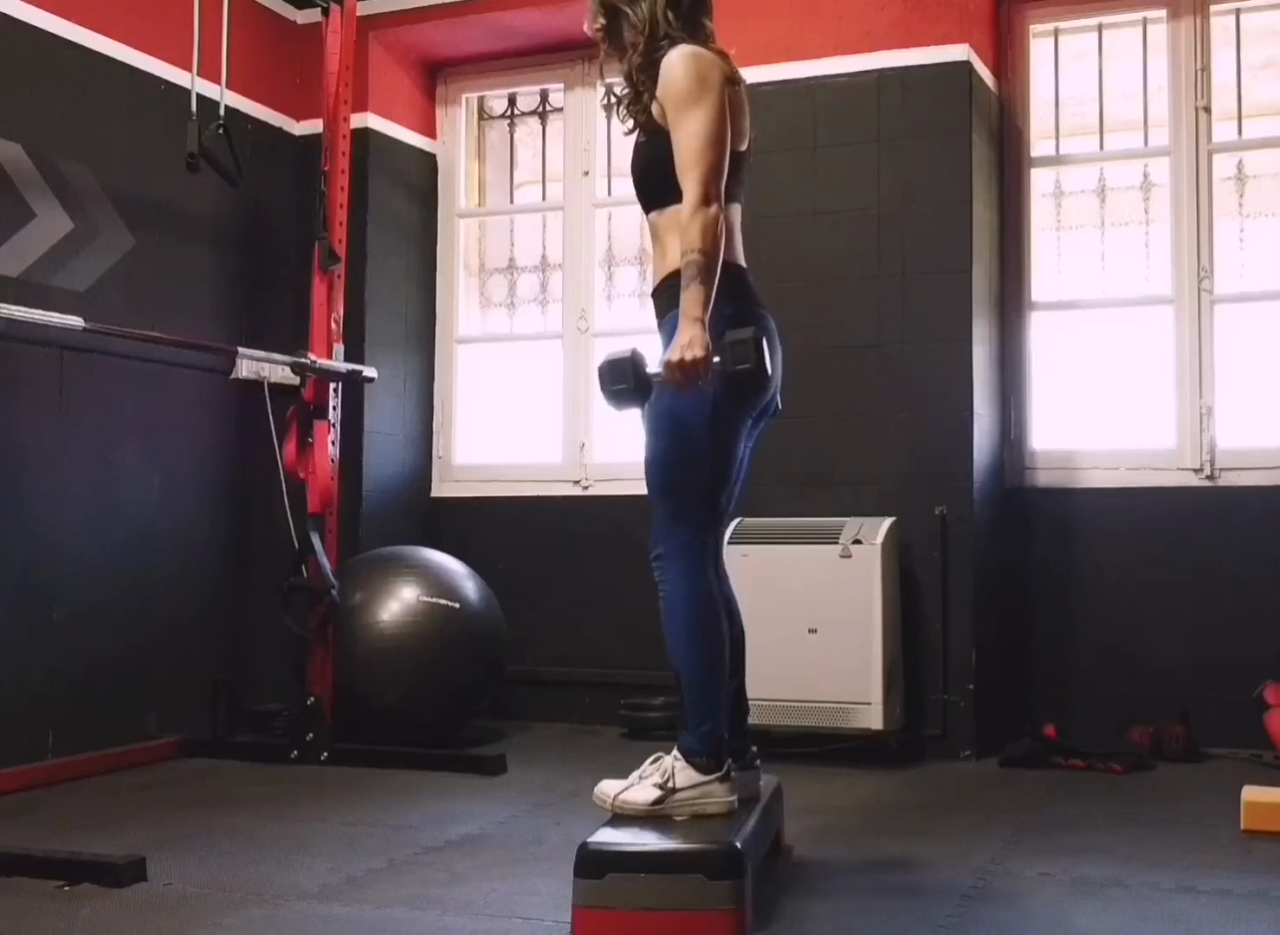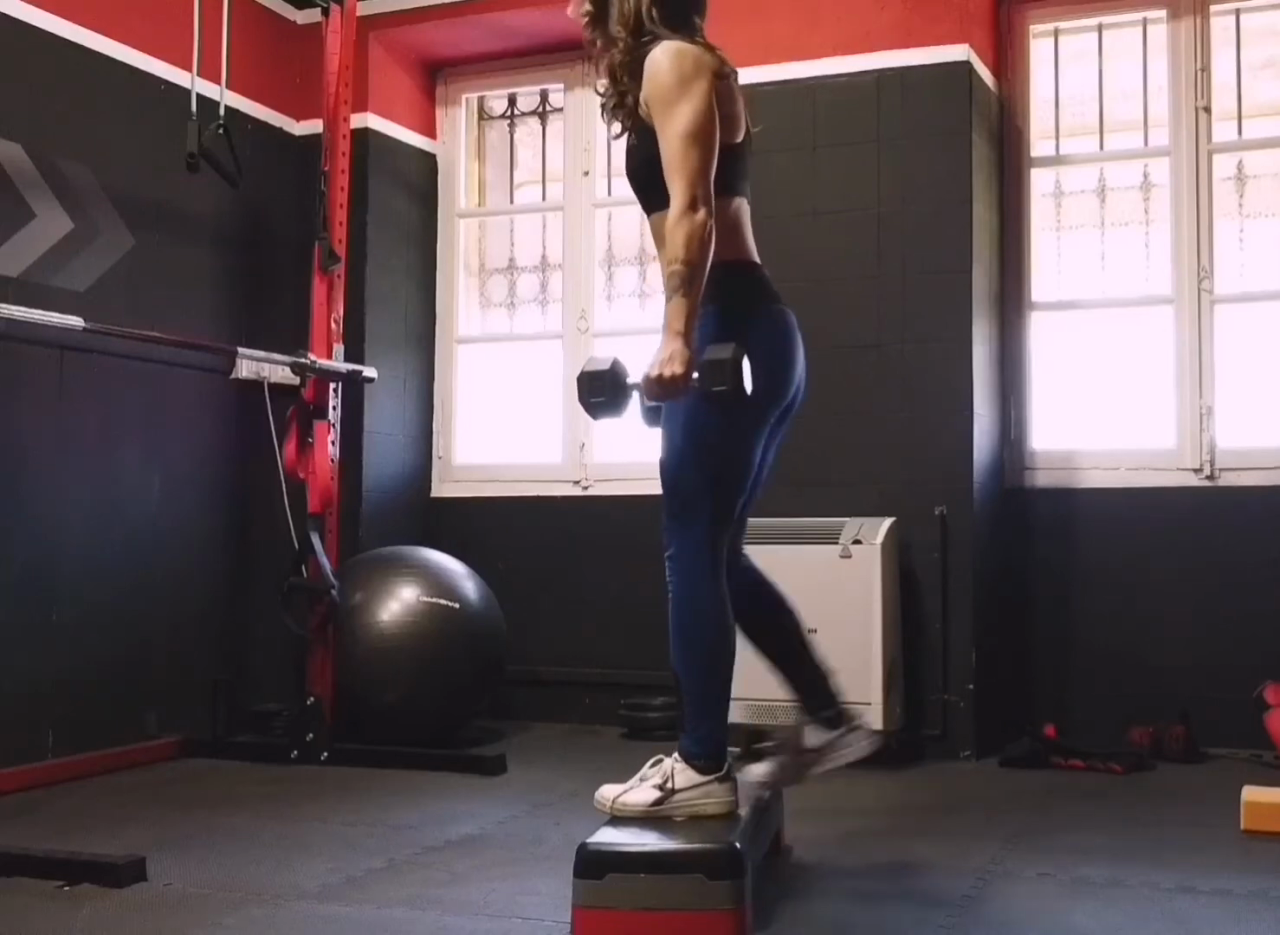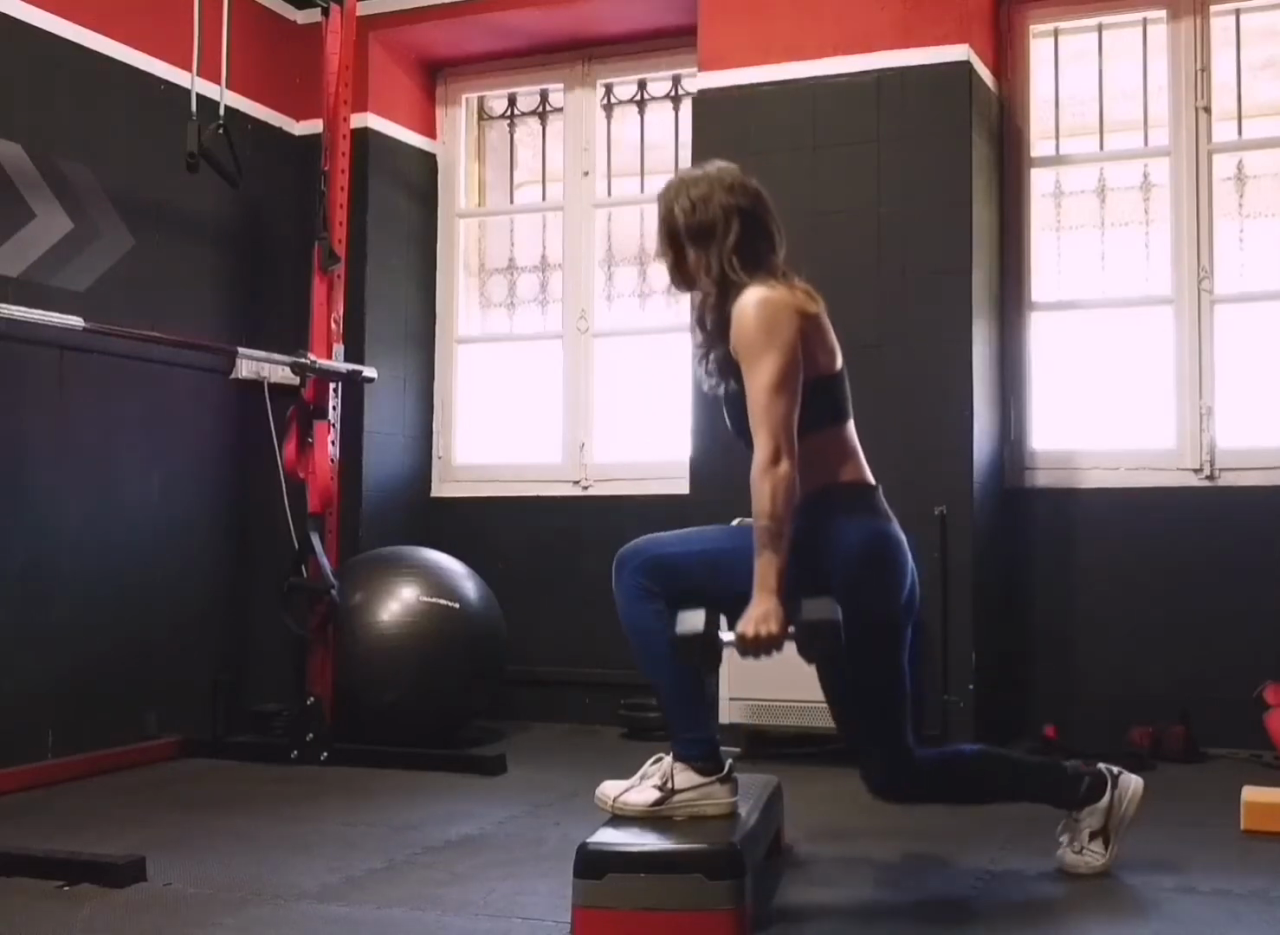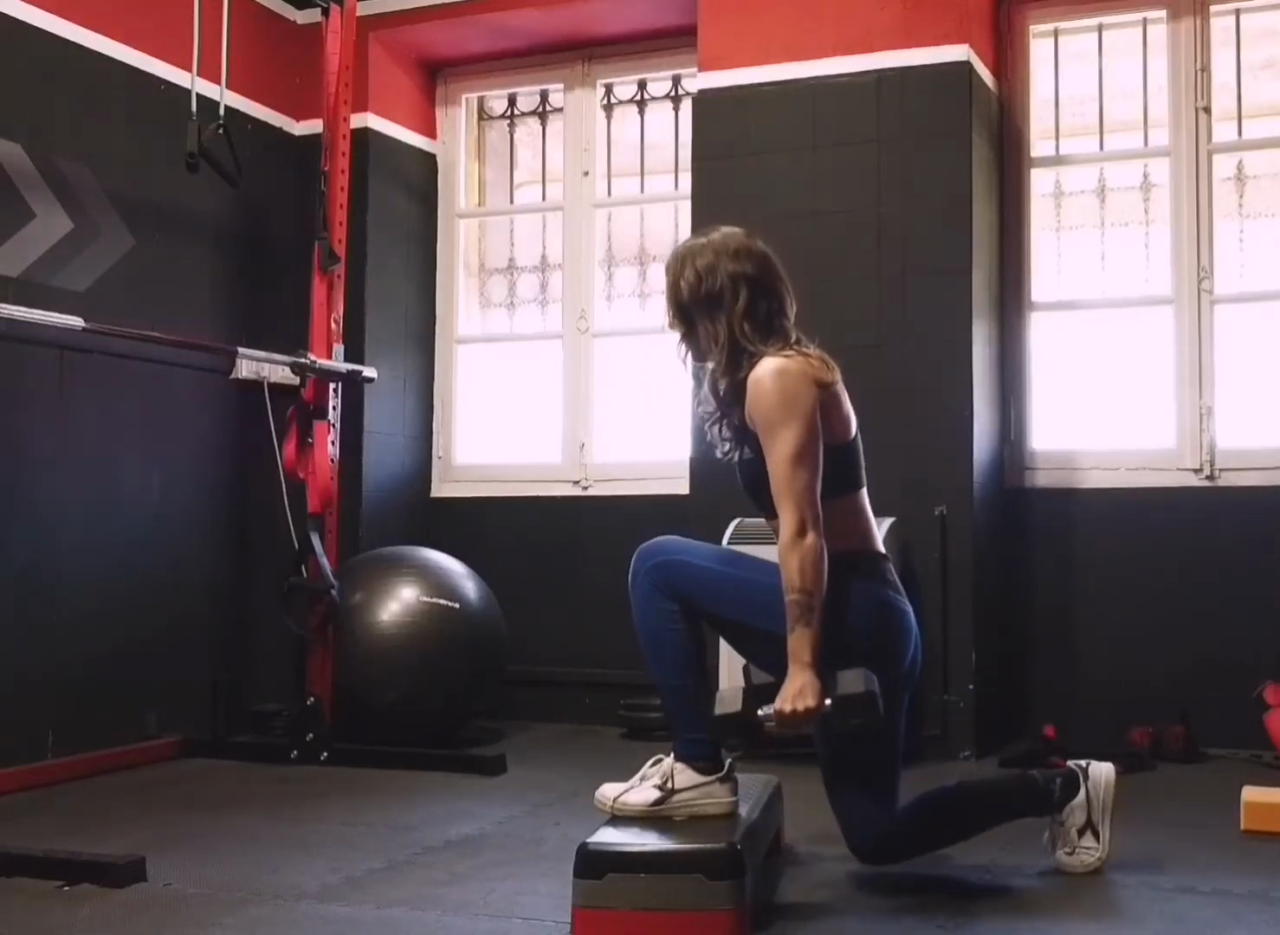
dt=0.7s
person 1, frame 1
right shoulder: (686, 75)
left elbow: (703, 206)
left wrist: (693, 321)
left hip: (712, 330)
right hip: (725, 333)
left knee: (679, 550)
right knee: (695, 551)
left ankle: (705, 764)
right ankle: (728, 752)
person 1, frame 2
right shoulder: (678, 70)
left elbow: (689, 210)
left wrist: (676, 337)
left hip: (729, 332)
right hip: (754, 336)
left knee: (689, 554)
right knee: (713, 556)
left ankle: (703, 768)
right ankle: (827, 720)
person 1, frame 3
left shoulder: (759, 305)
right shoulder: (775, 300)
left elbow: (776, 462)
left wrist: (765, 591)
right wrist: (774, 580)
left hip: (841, 546)
right hip: (856, 543)
left knee: (642, 573)
right knee: (894, 770)
left ankle: (697, 772)
right ankle: (1089, 789)
person 1, frame 4
left shoulder: (775, 376)
right shoulder: (786, 368)
left elbow: (802, 531)
left wrist: (802, 666)
left hip: (850, 611)
right hip: (860, 607)
left knee: (660, 568)
right knee: (877, 835)
left ankle: (697, 772)
right ankle: (1065, 788)
